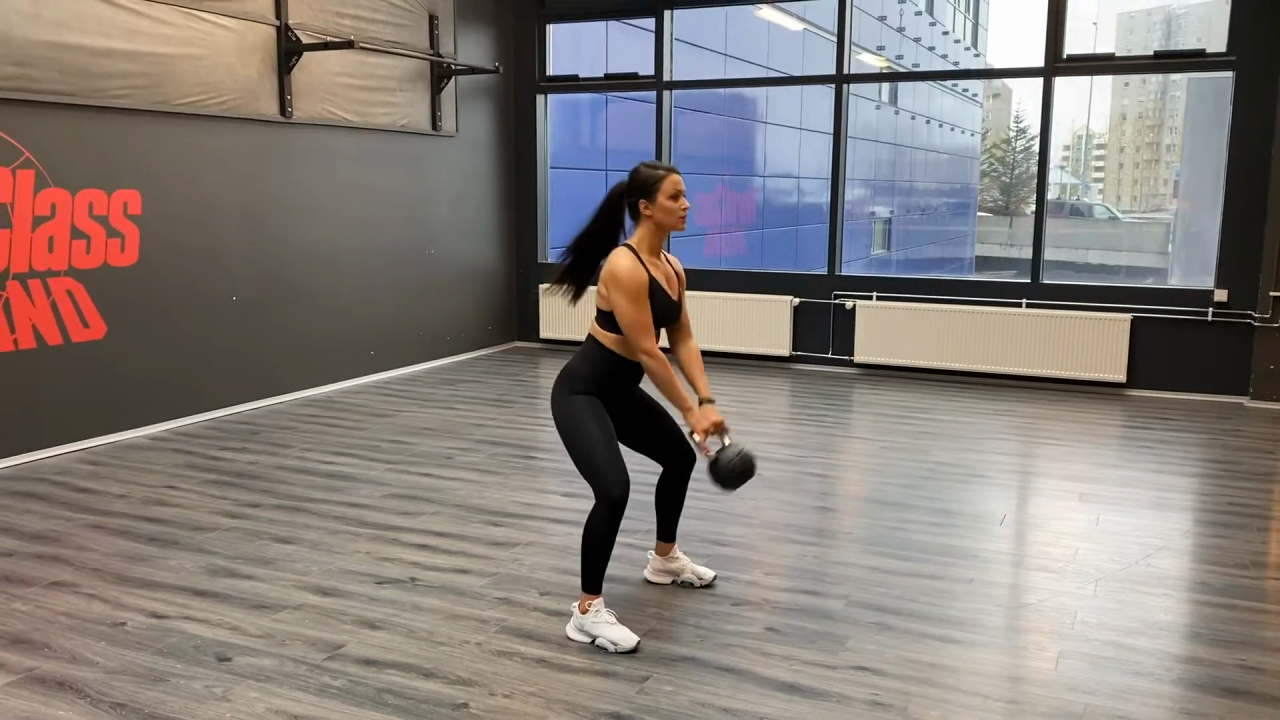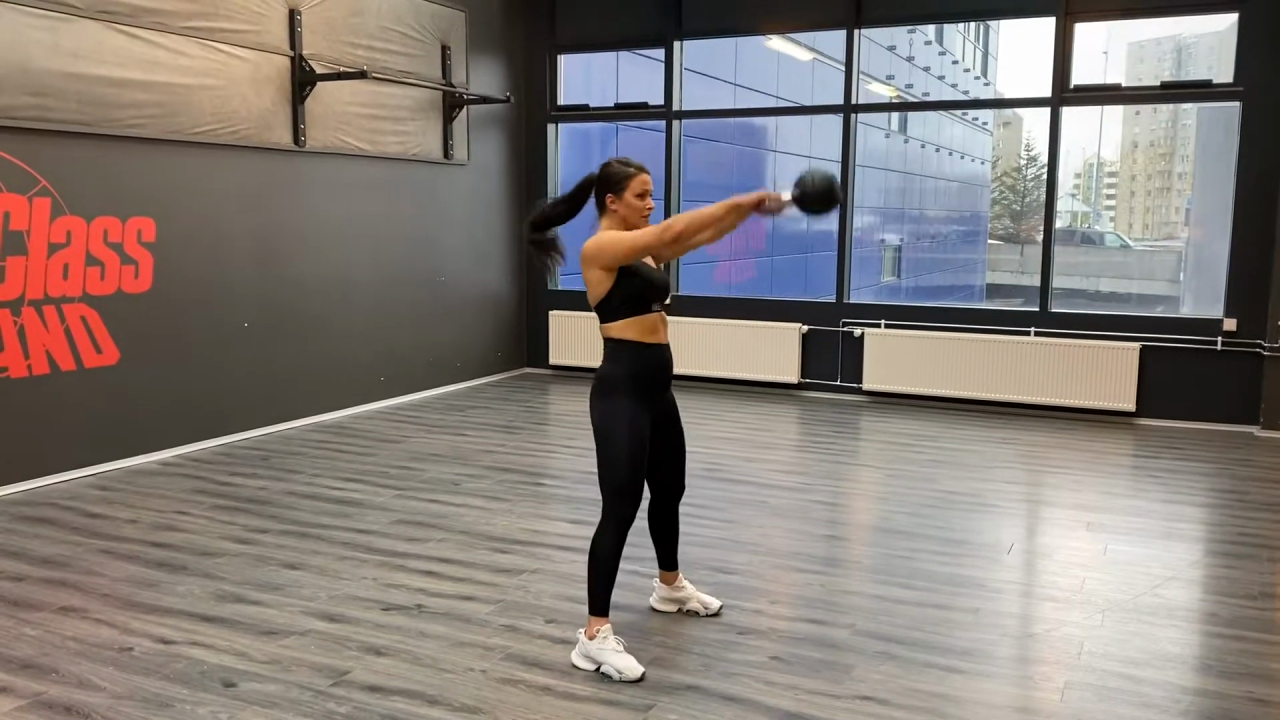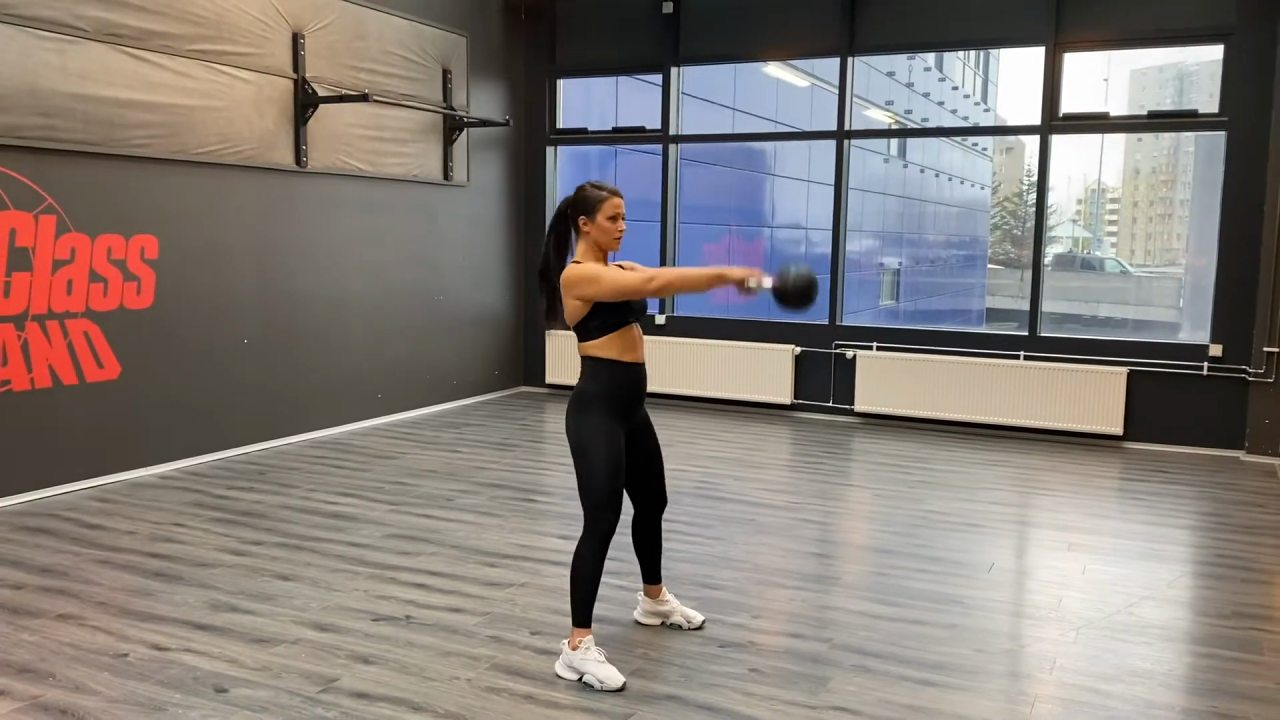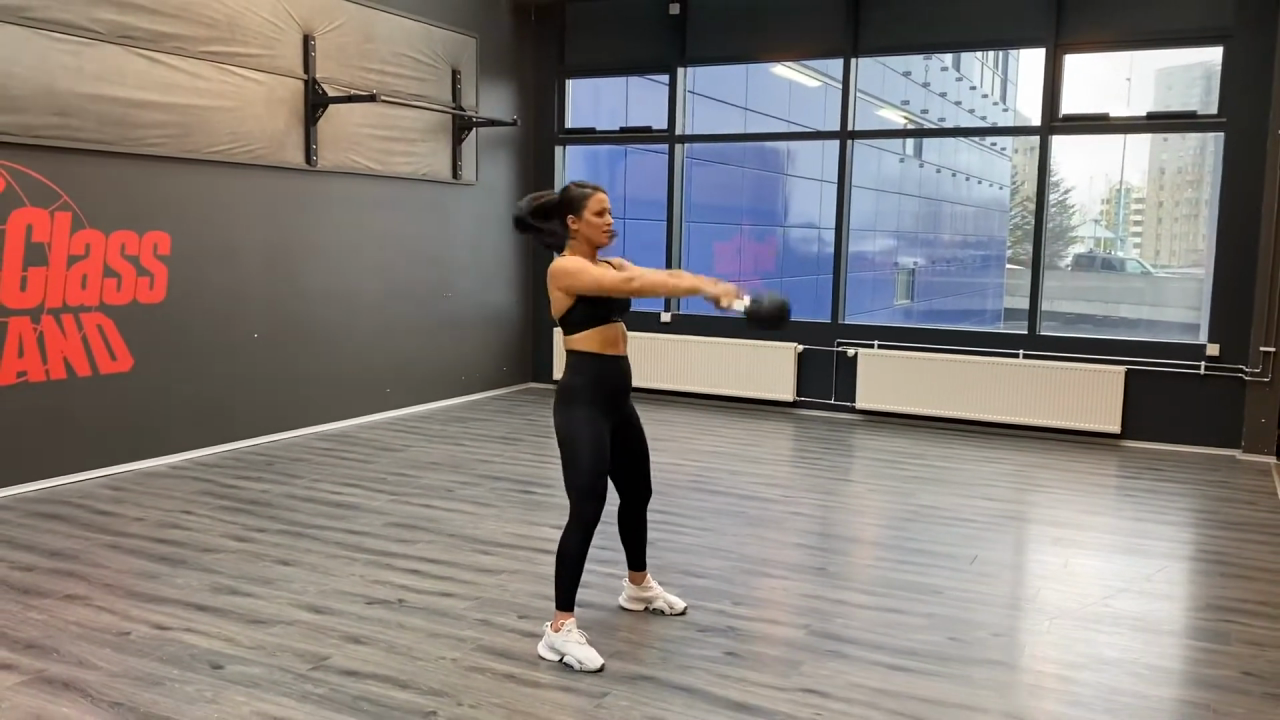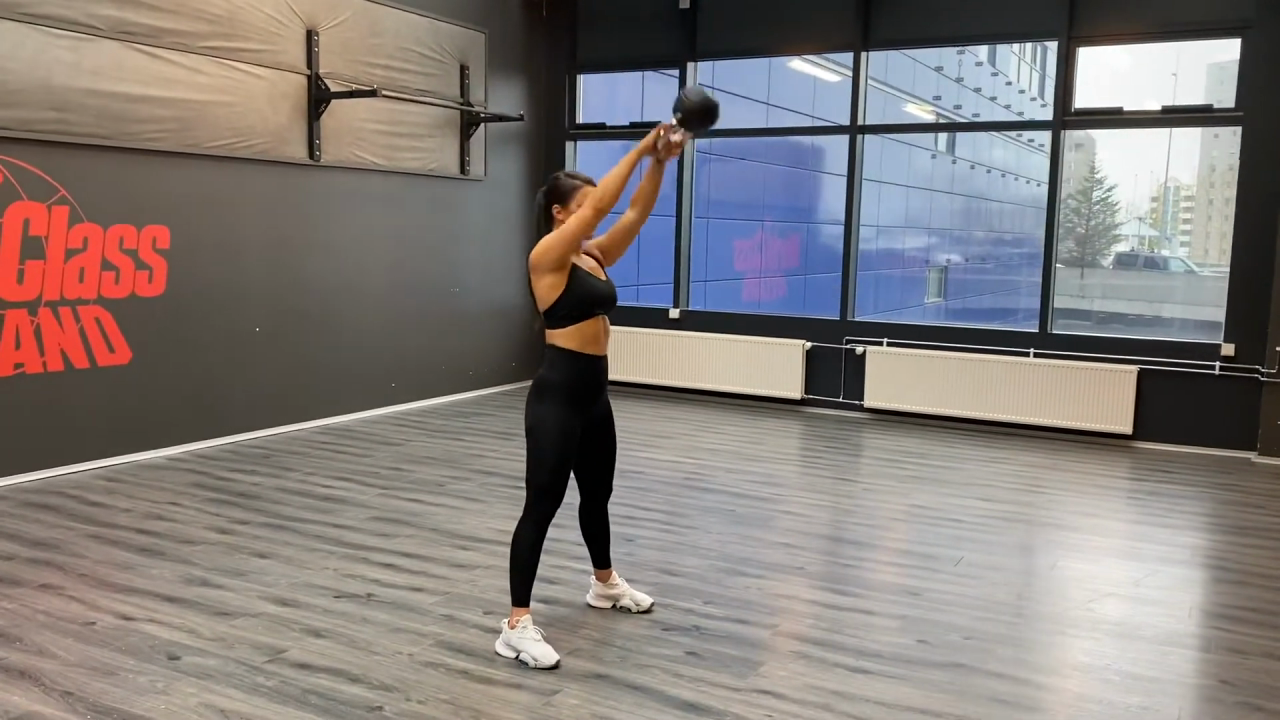
dt=1s
person 1, frame 1
left shoulder: (672, 267)
right shoulder: (624, 266)
left elbow: (683, 341)
right elbow: (648, 353)
left wrist: (705, 402)
right wrist: (691, 409)
left hip: (622, 390)
right hip: (582, 392)
left knee: (680, 457)
right knee: (614, 490)
left ankle: (664, 559)
right ankle: (587, 611)
person 1, frame 2
left shoulder: (641, 248)
right shoulder: (601, 249)
left elbow: (697, 235)
right elbow: (668, 233)
left wrist: (748, 209)
right wrist: (739, 199)
left hip: (657, 387)
right hip: (621, 391)
left knee: (669, 489)
right knee: (620, 509)
left ankle: (669, 586)
right ankle: (594, 636)
person 1, frame 3
left shoulder: (618, 270)
right shoulder: (579, 275)
left elbow: (662, 279)
right elbow: (655, 282)
left wrist: (729, 276)
right wrist: (724, 272)
left hip: (630, 406)
right hip: (595, 408)
left knee: (652, 503)
right knee: (601, 521)
left ankle: (653, 600)
right ankle: (577, 646)
person 1, frame 4
left shoulder: (611, 265)
right shoulder: (565, 269)
left elbow: (656, 278)
right elbow: (633, 285)
left wrist: (708, 285)
right wrist: (702, 287)
left hip: (618, 398)
right hip: (582, 400)
left knee: (638, 492)
right knee: (587, 508)
left ankle: (638, 586)
right ankle: (560, 629)
person 1, frame 5
left shoulder: (591, 256)
right shoulder: (546, 255)
left elbow: (637, 212)
right elbow: (595, 205)
left wrist: (659, 161)
right wrist: (638, 149)
left hip: (593, 393)
right hip: (557, 396)
left knee: (597, 494)
right knee: (542, 505)
left ankle: (605, 583)
right ankle: (517, 625)
